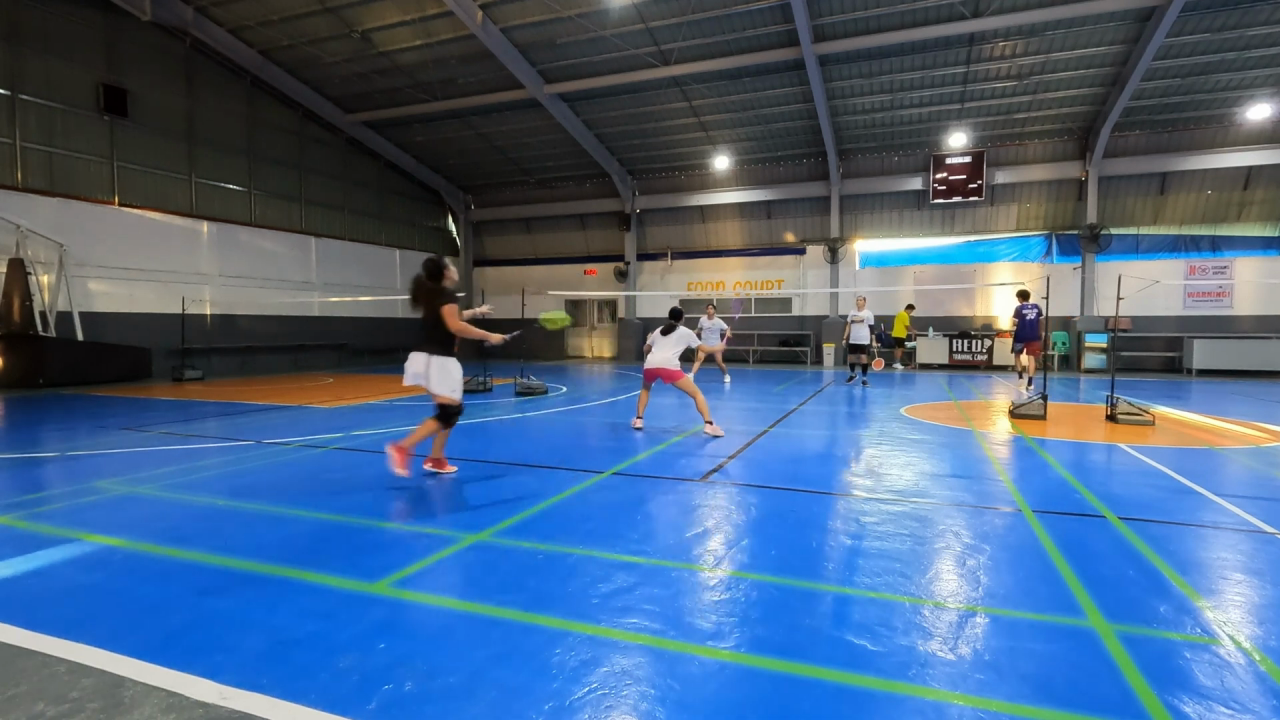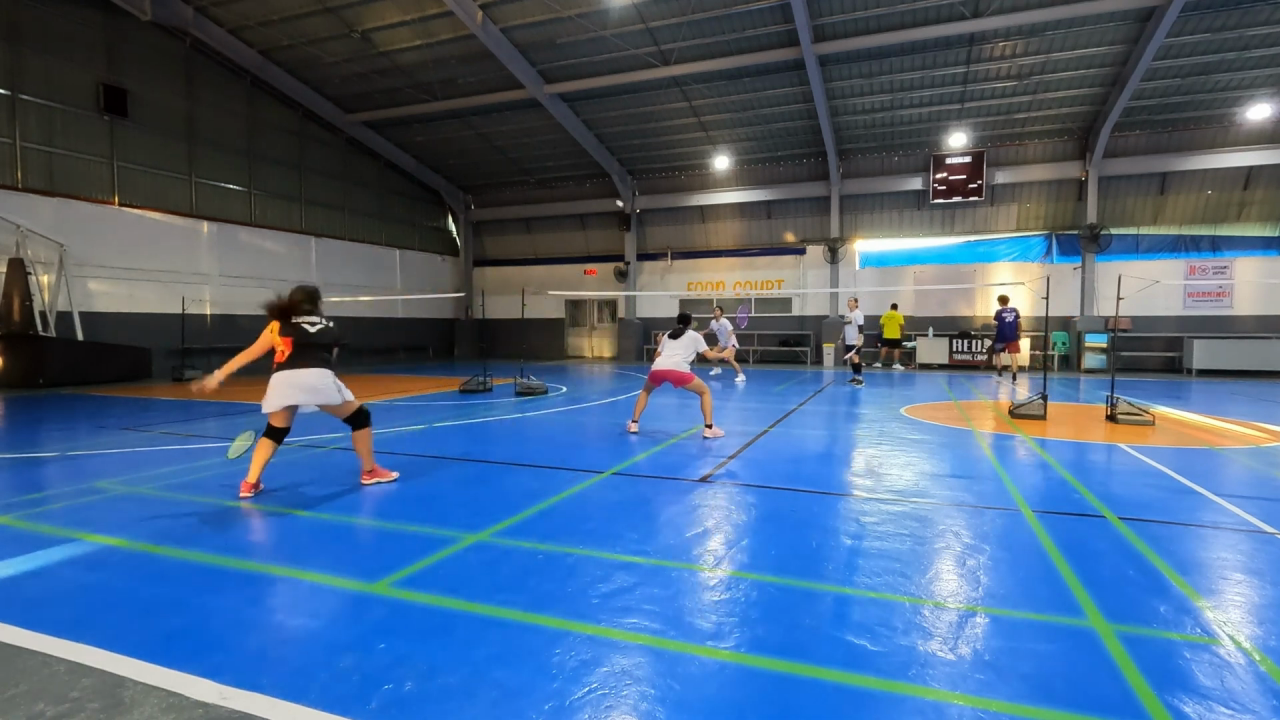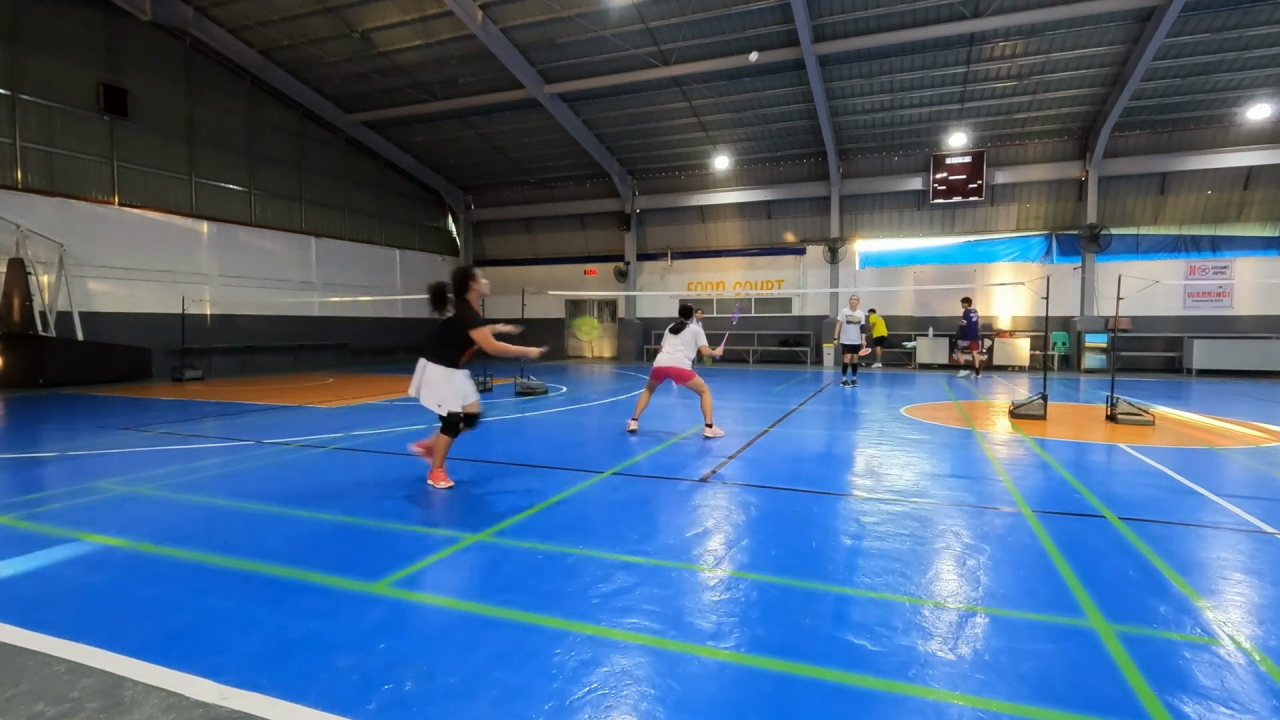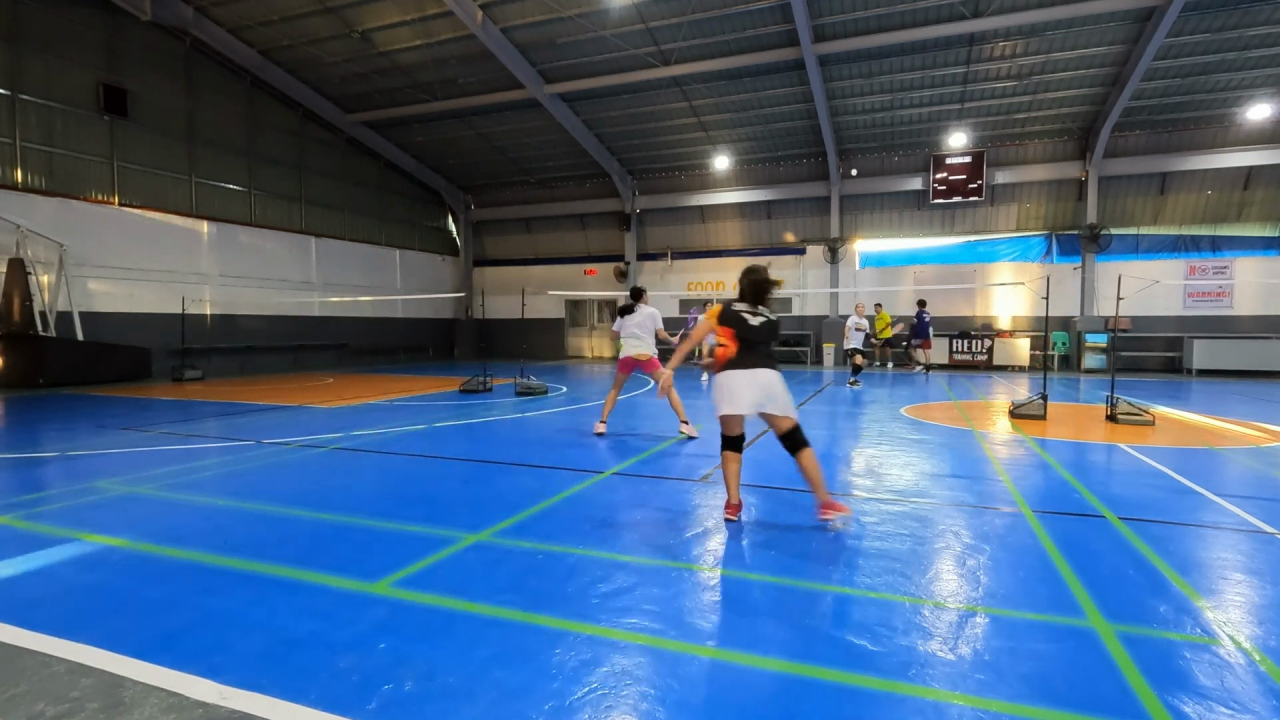
dt=1s
person 1, frame 1
left shoulder: (436, 293)
right shoulder: (444, 293)
right elbow: (455, 326)
left wrist: (477, 312)
right wrist: (488, 336)
left hip: (431, 358)
right hip: (436, 360)
left knee: (451, 410)
right knee: (448, 415)
left ankle: (435, 459)
right ankle: (402, 449)
person 1, frame 2
left shoulder: (281, 324)
right shoulder: (330, 326)
left elbow: (250, 353)
left wrist: (217, 376)
left hip: (284, 379)
right hip: (319, 377)
left knee: (274, 432)
right knee: (360, 417)
left ankle: (250, 483)
right ankle: (369, 471)
person 1, frame 3
left shoulder: (469, 308)
right shoulder: (466, 314)
right elbow: (492, 347)
left wrist: (501, 328)
right wrist: (528, 352)
left hip: (454, 370)
right hip: (437, 369)
left knee: (472, 417)
right knee: (454, 423)
left ankle: (427, 446)
right ankle: (435, 471)
person 1, frame 4
left shoulder: (723, 310)
right shoulder: (771, 319)
left elbow: (692, 339)
left wrist: (669, 369)
left hip: (731, 379)
right hip: (766, 377)
left knee: (732, 442)
right knee: (795, 441)
left ankle: (732, 503)
right ankle: (827, 503)
